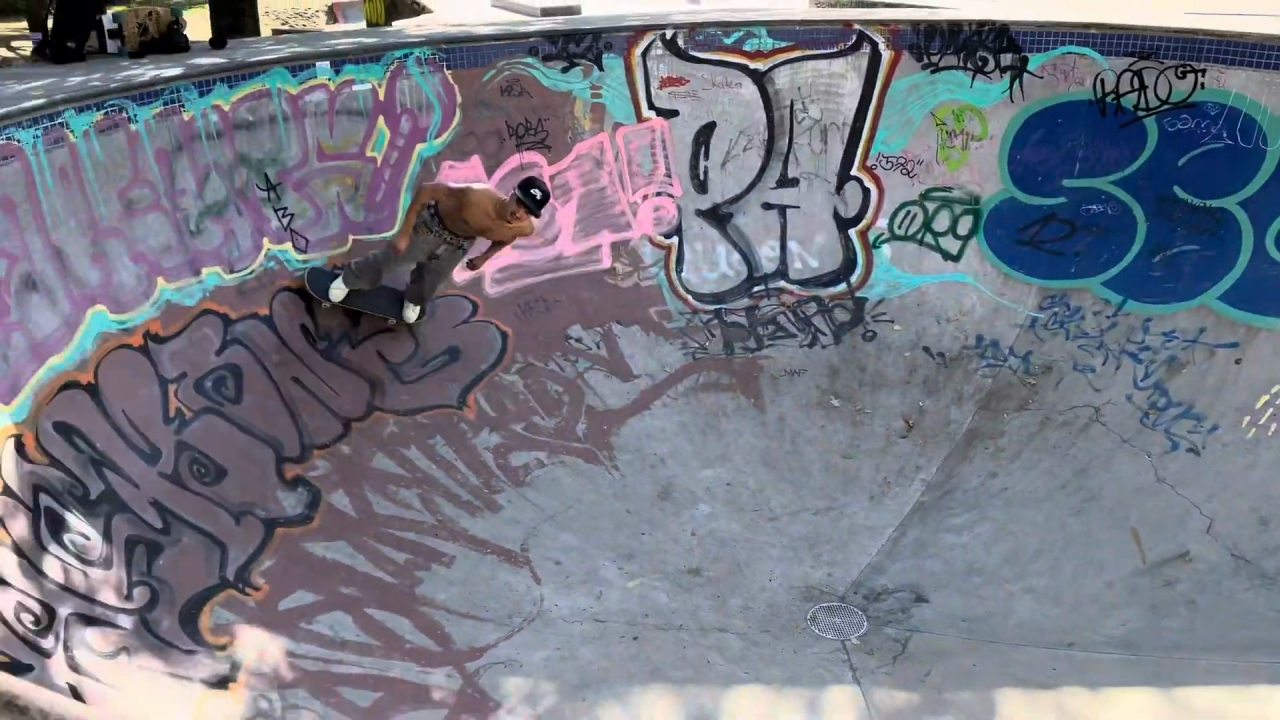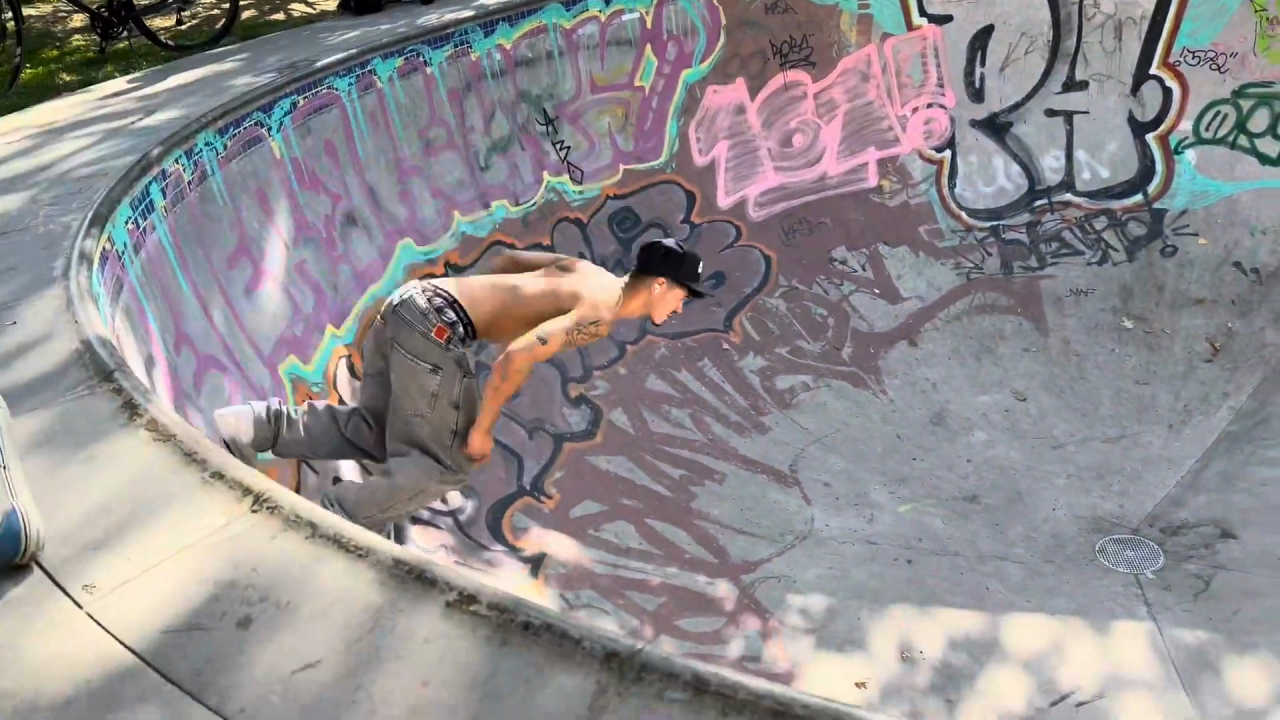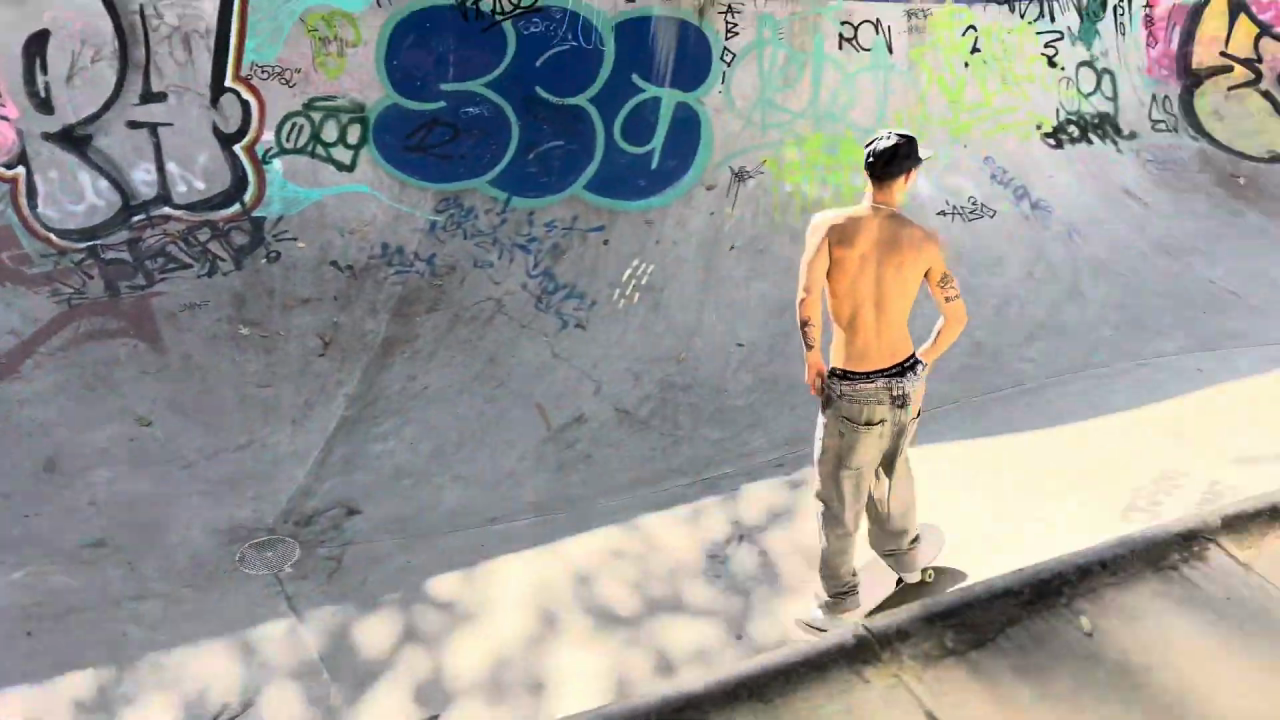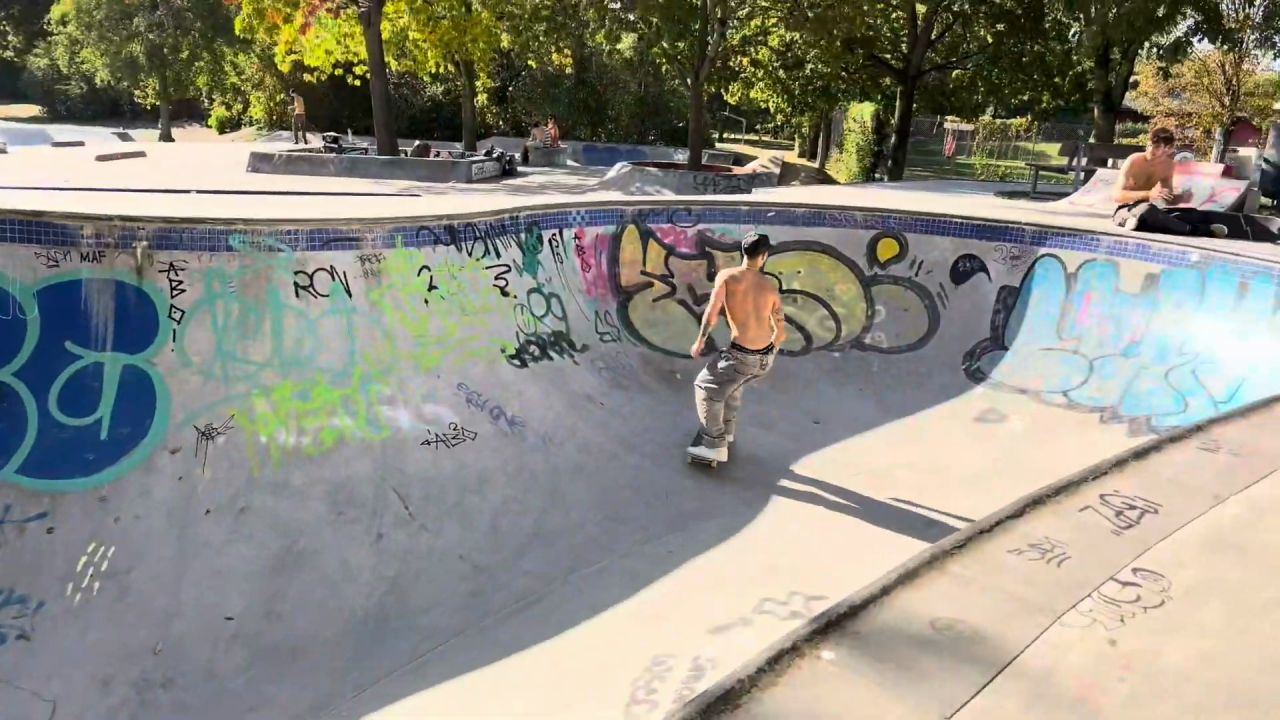
dt=0.7s
person 1, frame 1
left shoulder: (525, 228)
right shoulder: (476, 197)
right elbow: (426, 190)
left wrist: (485, 257)
right wrist: (404, 232)
left hip: (459, 241)
right hip: (433, 224)
left knee: (429, 283)
right knee: (386, 259)
left ankle: (413, 298)
right ankle: (349, 280)
person 1, frame 2
left shoulder: (592, 271)
right shoulder: (602, 314)
left elbow: (512, 256)
right elbow: (522, 354)
right wrist: (483, 428)
left hip: (415, 301)
right hip: (434, 329)
left knee: (377, 434)
right knee: (442, 467)
left ankle: (260, 426)
right ankle: (329, 518)
person 1, frame 3
left shoulder: (828, 224)
right shoulder: (925, 242)
left elbow: (808, 296)
right elbow: (957, 315)
left wrist: (812, 359)
right wrist: (926, 357)
left hip: (850, 388)
right hip: (905, 381)
left knee: (839, 498)
right knee: (891, 471)
left ankle: (840, 605)
right ankle: (905, 555)
person 1, frame 4
left shoulder: (727, 276)
right shoulder: (771, 287)
left elbow: (712, 310)
right elbow: (781, 329)
left wrist: (700, 341)
left hip: (742, 355)
right hip: (766, 357)
left knee: (706, 388)
right knee: (731, 381)
left ankle: (716, 445)
right ankle: (726, 430)
